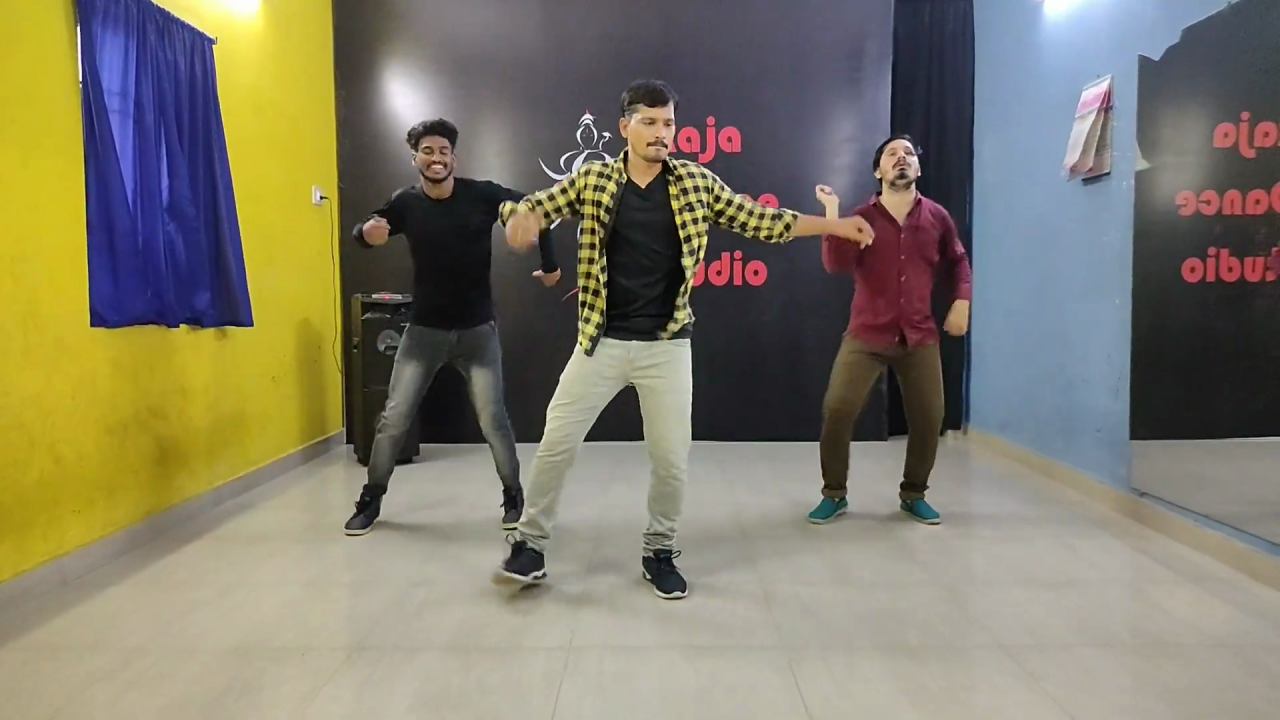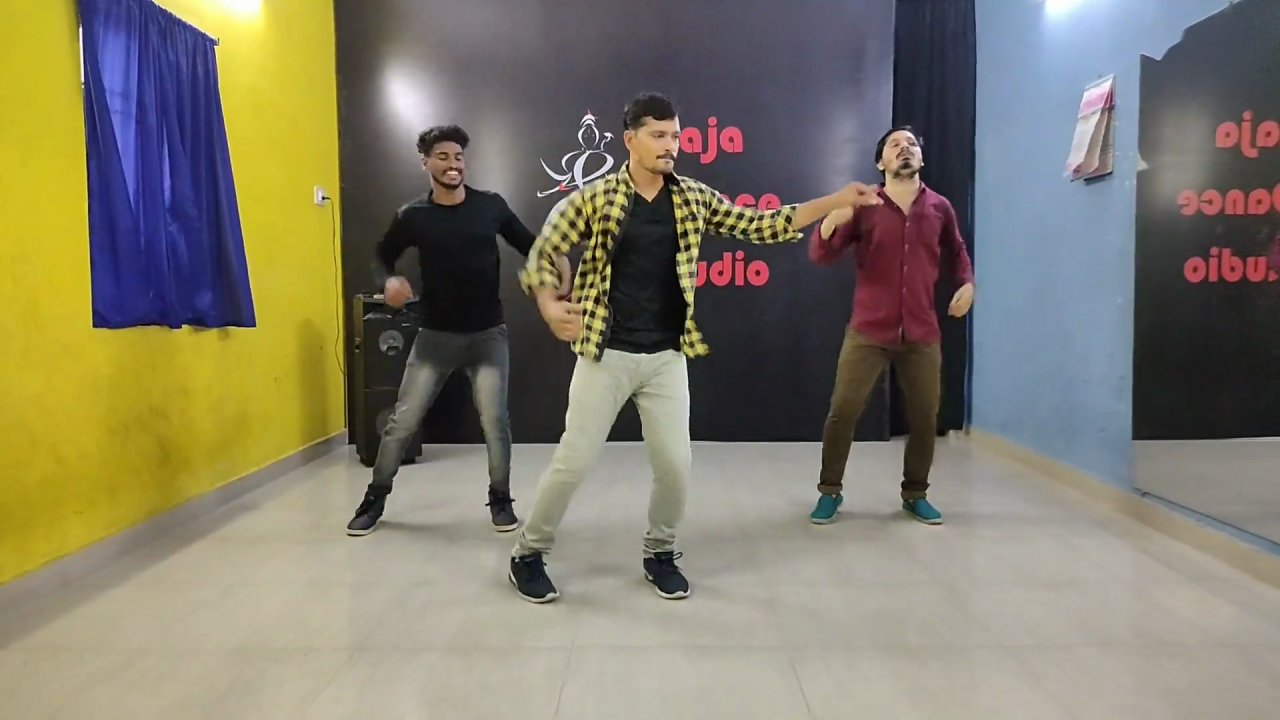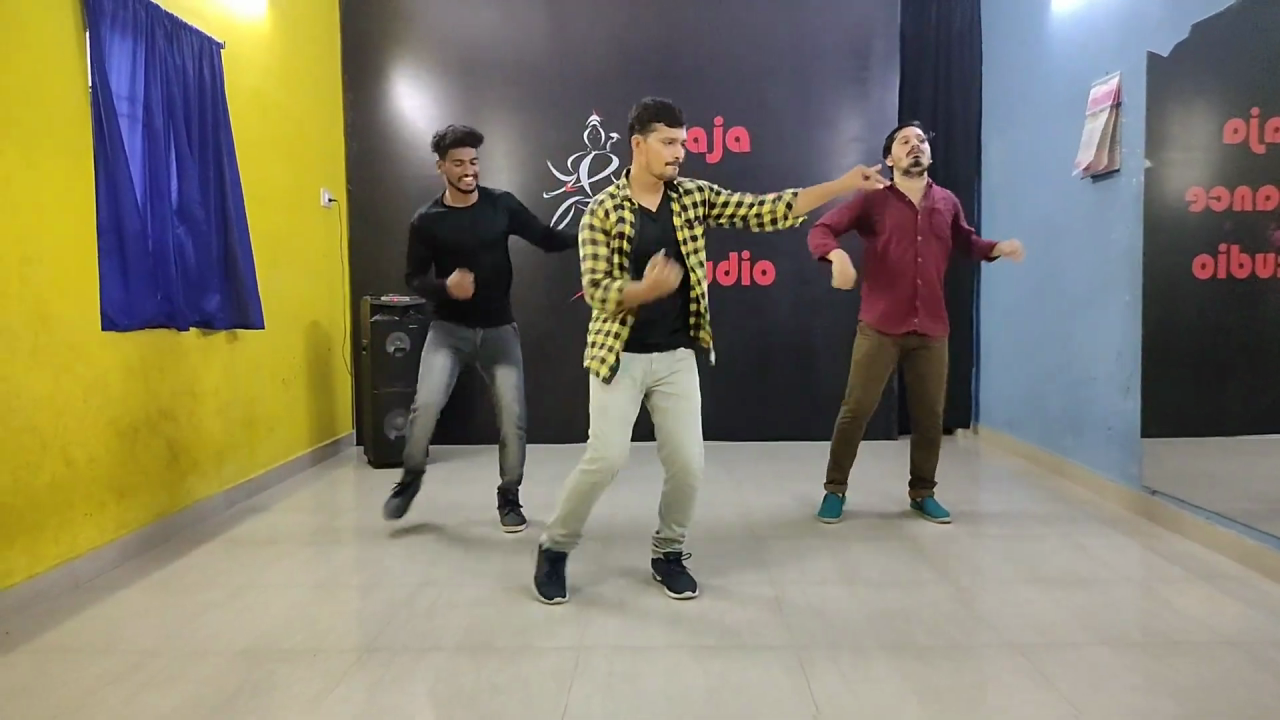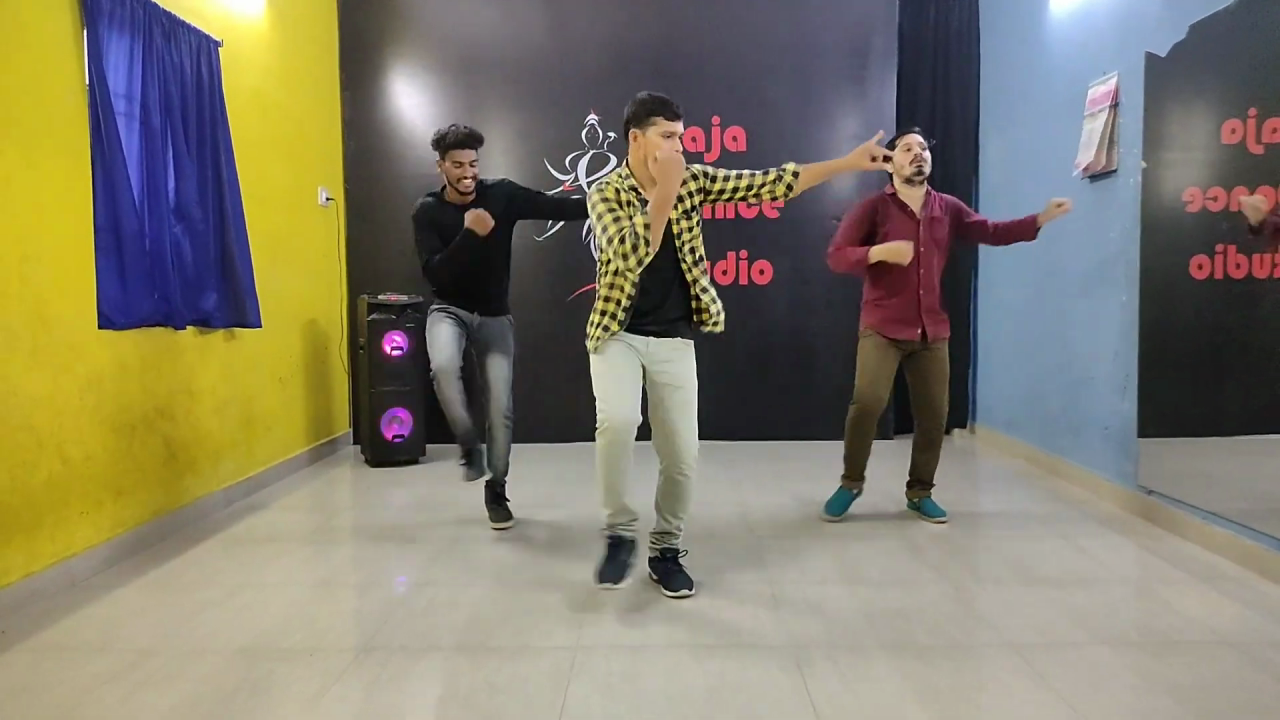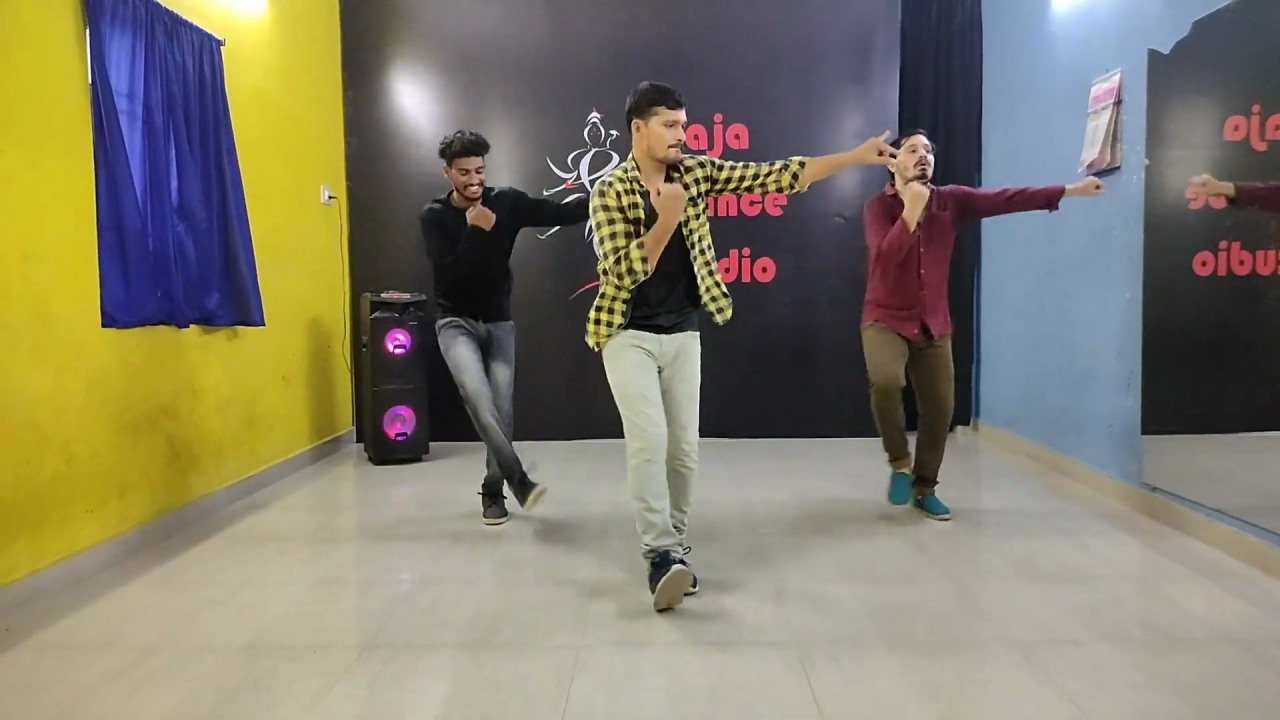
dt=0.1s
person 1, frame 1
left shoulder: (695, 183)
right shoulder: (592, 180)
left elbow: (759, 221)
right elbow: (538, 209)
left wrist: (834, 225)
right wrist: (518, 220)
left hip: (665, 345)
right hip: (602, 341)
left knee: (671, 460)
right knee: (558, 442)
left ankle: (659, 553)
right ankle: (527, 544)
person 1, frame 2
left shoulder: (694, 198)
right shoulder: (597, 195)
left elbow: (761, 225)
right elbow: (546, 248)
left wrist: (834, 202)
right wrist: (549, 304)
left hip: (665, 356)
right hip: (604, 354)
left knee: (675, 465)
right knee: (574, 461)
left ankle: (660, 553)
right ankle: (530, 554)
person 1, frame 3
left shoulder: (693, 195)
right shoulder: (603, 207)
left elbow: (768, 211)
right elbow: (597, 287)
left wrist: (847, 185)
right wrist: (644, 289)
left hip: (675, 354)
right hip: (617, 353)
left knee: (688, 466)
right knee: (604, 459)
left ankle: (668, 553)
right ankle: (555, 548)
person 1, frame 4
left shoulder: (696, 181)
right shoulder: (608, 192)
left elbow: (770, 184)
right elbow: (628, 260)
left wrist: (849, 163)
right wrist: (662, 198)
left hip: (676, 342)
right hip: (621, 337)
left knee: (682, 457)
right knee: (617, 423)
left ankle: (666, 550)
right ankle: (620, 533)
person 1, frame 5
left shoulder: (694, 171)
right shoulder: (611, 189)
left elbow: (773, 176)
right elbow: (628, 270)
left wrist: (856, 156)
right wrist: (667, 221)
left hip: (682, 334)
right hip: (628, 333)
left knee: (684, 448)
right knee: (649, 437)
left ankle: (671, 545)
right ankle: (661, 557)
person 2, frame 1
left shoulder: (483, 194)
right shoulder: (405, 203)
right elbow: (365, 232)
left wrist: (550, 262)
right wrist: (367, 231)
left hip: (477, 330)
right hip: (425, 330)
left knee: (491, 418)
right knee: (394, 419)
left ankle: (512, 495)
right ankle: (371, 499)
person 2, frame 2
left shoulder: (490, 206)
right shoulder: (412, 216)
left elbow: (527, 244)
right elbow: (382, 254)
left wrist: (551, 263)
right wrist: (389, 282)
left hip: (487, 333)
right hip: (436, 334)
left knee: (493, 419)
right knee: (403, 422)
left ankle: (500, 498)
right ankle: (375, 499)
person 2, frame 3
left shoulder: (502, 205)
right shoulder: (428, 219)
left elbow: (548, 240)
right elbow: (415, 278)
right wrist: (444, 286)
left hip: (498, 328)
right hip: (449, 327)
left knee: (513, 417)
right knee: (426, 407)
left ankle: (509, 497)
right ankle: (410, 481)
person 2, frame 4
left shoulder: (506, 195)
right shoulder: (428, 210)
left elbow: (559, 207)
right elbow: (434, 273)
right wrist: (468, 234)
left hip: (495, 317)
right hip: (450, 309)
left knee: (500, 410)
right knee: (444, 368)
left ankle: (496, 490)
right ankle: (470, 447)
person 2, frame 5
left shoulder: (507, 202)
right shoulder: (434, 216)
left elbow: (561, 215)
right elbow: (445, 276)
right wrist: (475, 232)
left hip: (499, 322)
right hip: (456, 321)
left knee: (501, 407)
right knee: (477, 393)
left ankle: (492, 489)
right ankle: (518, 479)
person 3, frame 1
left shoulder: (937, 217)
right shoulder: (862, 215)
left elbow: (957, 260)
right elbow: (837, 265)
left wrist: (963, 299)
right wrist: (832, 216)
left hip: (920, 337)
right hip: (866, 335)
left knee: (928, 418)
right knee: (839, 409)
left ankle: (913, 495)
right ankle: (834, 493)
person 3, frame 2
left shoulder: (939, 208)
right shoulder: (863, 209)
left elbow: (956, 251)
right elbow: (820, 255)
left wrist: (967, 283)
right wrist: (832, 220)
left hip: (922, 333)
right hip: (869, 330)
left knee: (925, 416)
right knee: (844, 410)
left ankle: (915, 493)
right ankle: (830, 491)
person 3, frame 3
left shoulder: (946, 201)
right shoulder: (869, 199)
left elbow: (966, 240)
right elbow: (821, 230)
left wrist: (997, 249)
right wrist: (836, 258)
left hip: (931, 326)
right hip: (879, 325)
left knee: (929, 415)
right knee: (858, 407)
left ankle: (923, 492)
right ankle: (836, 489)
person 3, frame 4
left shoulder: (947, 208)
right shoulder: (873, 208)
left elbow: (992, 232)
right elbow: (837, 255)
left wrist: (1041, 219)
right wrist: (878, 252)
left hip: (931, 330)
right hip: (882, 328)
left knee: (933, 415)
right knee: (867, 401)
left ankle: (919, 492)
right ankle: (851, 483)
person 3, frame 5
left shoulder: (952, 200)
right shoulder: (879, 207)
left elbow: (1008, 199)
right elbow: (885, 256)
left wrist: (1071, 189)
right wrist: (911, 213)
left hip: (933, 326)
right hip: (884, 322)
left knee: (939, 410)
right knee: (885, 382)
left ankle: (925, 484)
right ankle: (899, 464)
